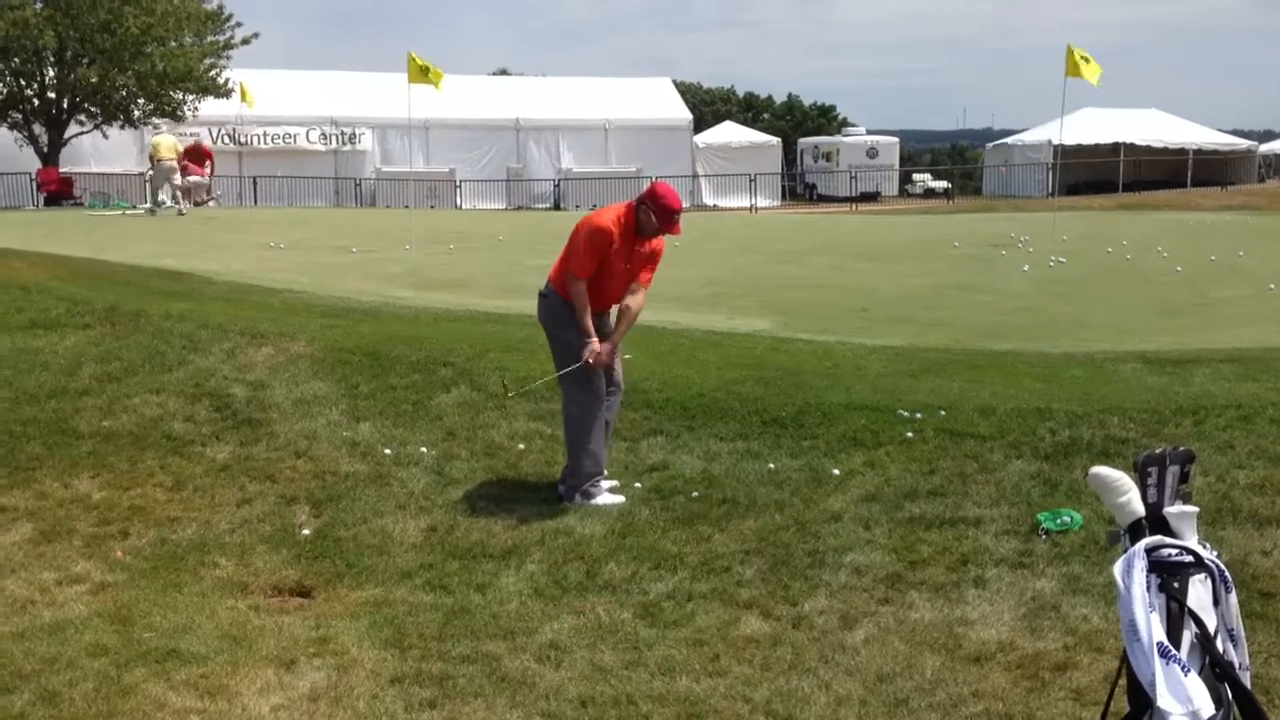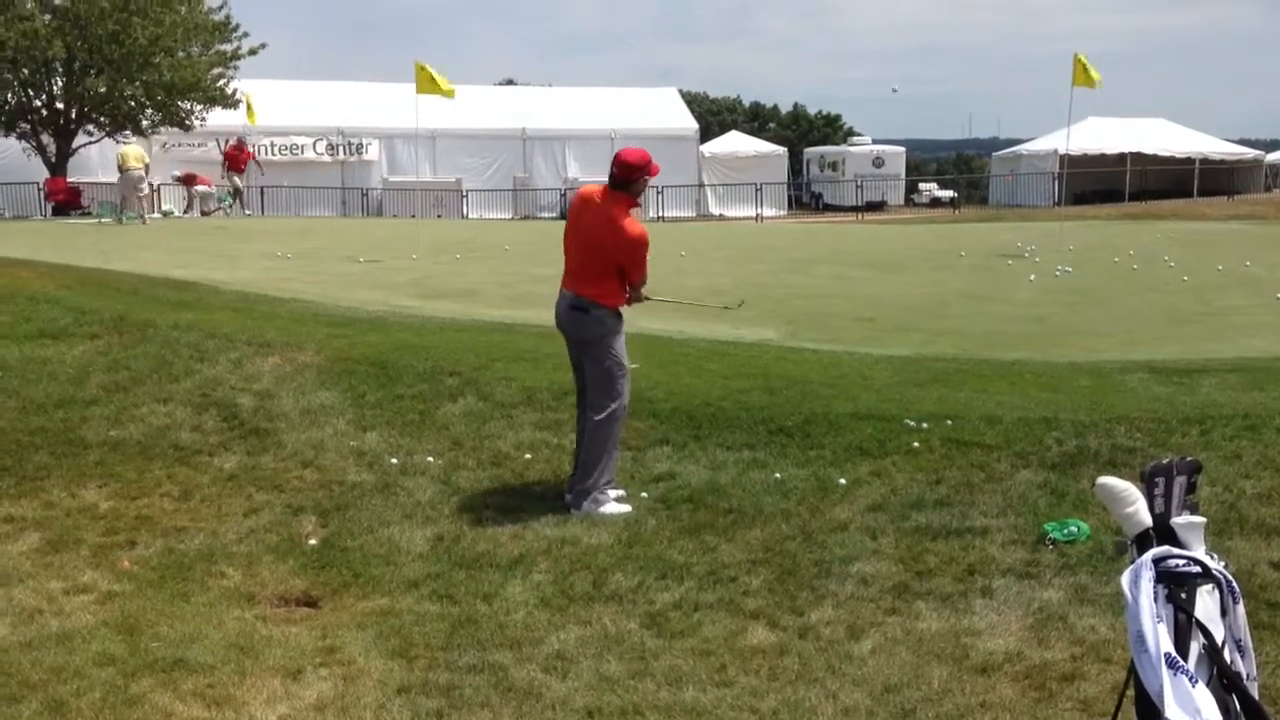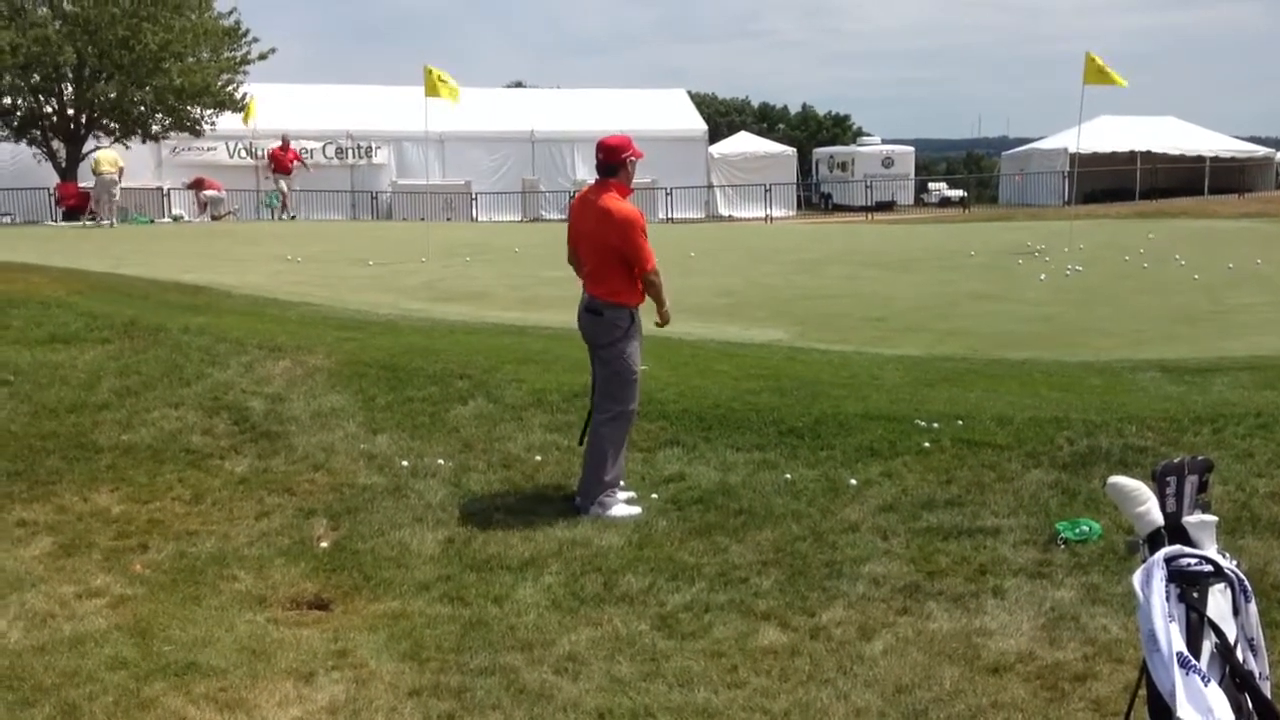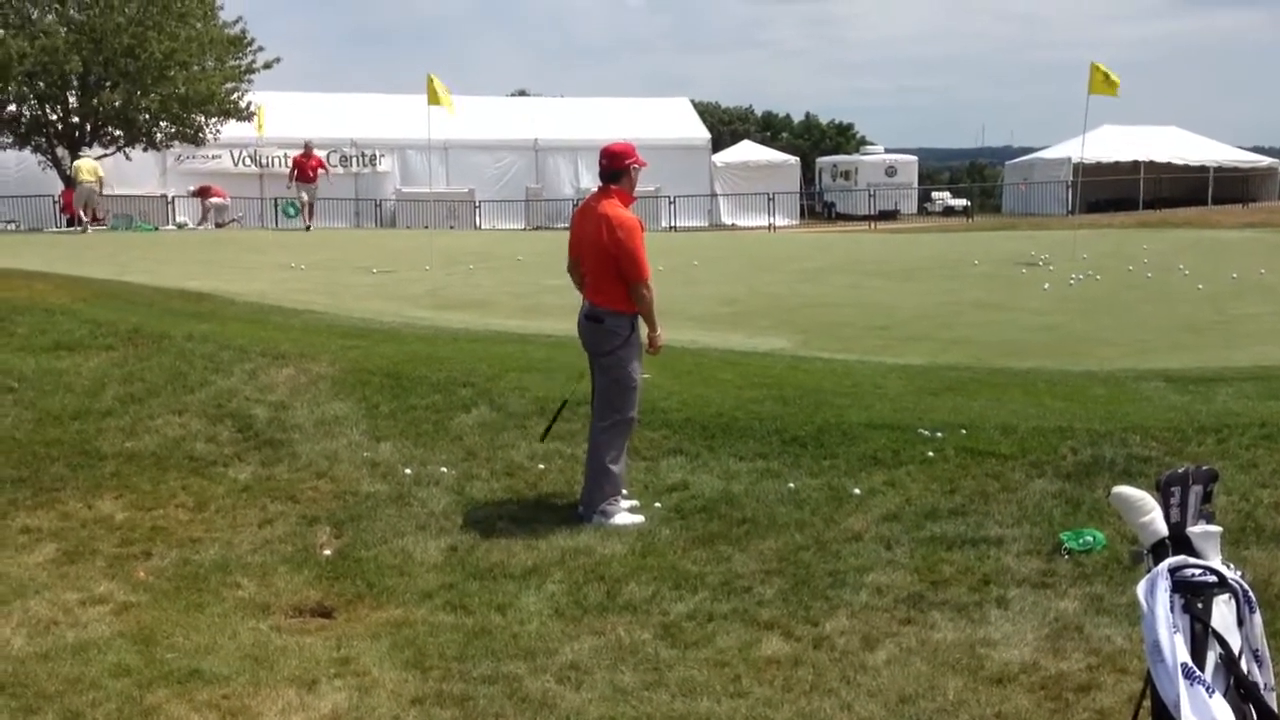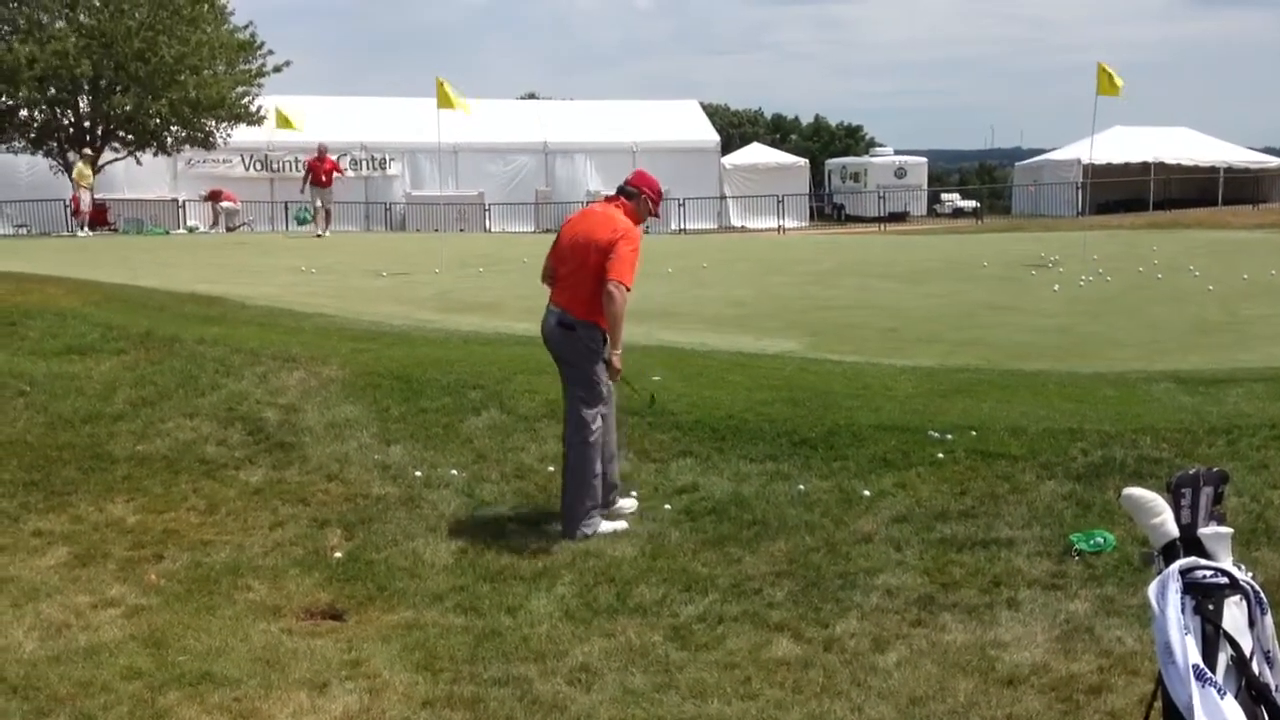
dt=1s
person 1, frame 1
left shoulder: (655, 243)
right shoulder: (602, 226)
left elbow: (636, 294)
right elbow: (576, 282)
left wrist: (611, 344)
right wrist: (590, 338)
left hip: (597, 309)
right hip: (564, 307)
left knee: (610, 388)
right knee: (586, 394)
left ankle: (586, 472)
right ankle: (582, 486)
person 1, frame 2
left shoulder: (583, 197)
right shoulder: (632, 233)
right elbow: (637, 283)
right wrist: (634, 294)
left hip: (568, 305)
right hip: (596, 317)
left knee: (592, 401)
right knee: (611, 404)
left ankle: (586, 481)
right ankle: (587, 495)
person 1, frame 3
left shoulder: (581, 202)
right shoulder: (625, 214)
right elbow: (648, 273)
right wrist: (662, 307)
left hip: (592, 308)
right hip: (616, 317)
left knee: (606, 403)
right knee: (617, 408)
left ankle: (603, 483)
right ankle: (596, 497)
person 1, frame 4
left shoulder: (585, 210)
right shoulder: (623, 220)
left elbow: (574, 269)
right elbow: (641, 286)
right wrist: (654, 330)
left hip: (592, 317)
right hip: (616, 324)
left knee: (608, 412)
right knee: (617, 416)
left ankle: (605, 492)
right ankle: (599, 506)
person 1, frame 5
left shoulder: (580, 216)
right shoulder: (626, 230)
left elbow: (547, 273)
right elbow: (614, 291)
right wrist: (615, 349)
left hip: (556, 320)
right hip: (580, 330)
left knee: (599, 408)
right knee: (586, 422)
left ankle: (604, 497)
right ankle: (580, 519)
